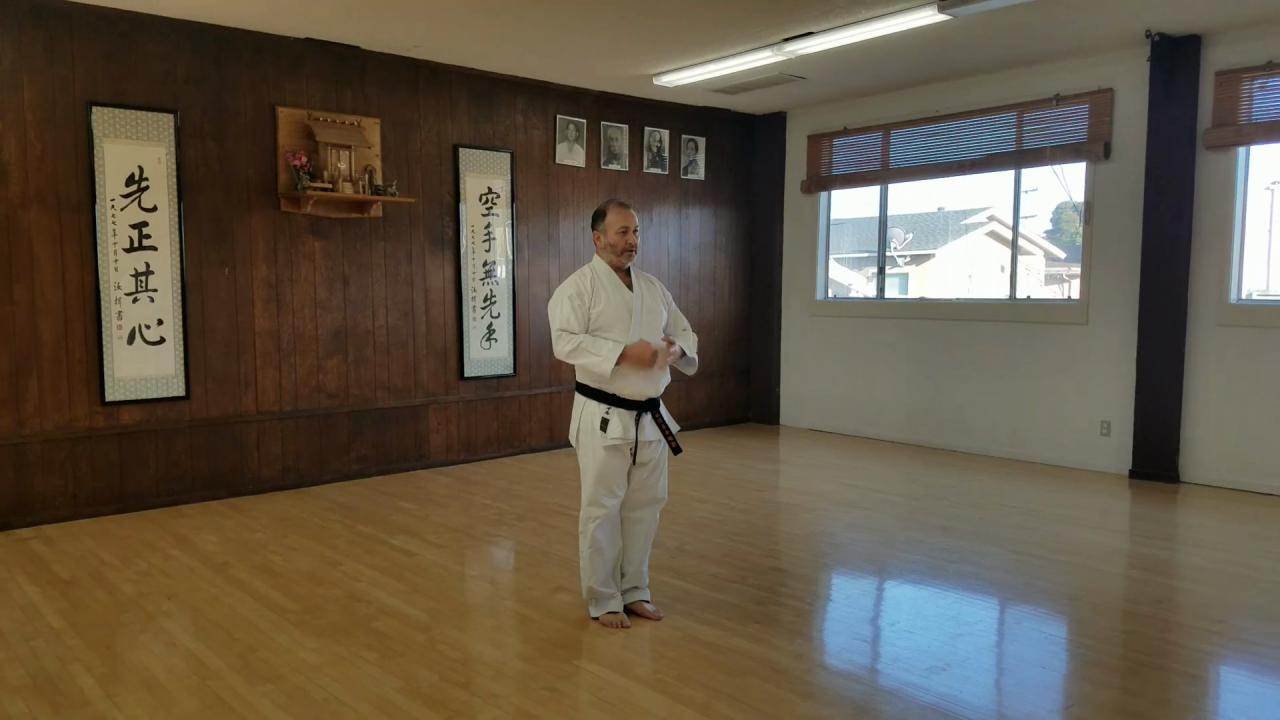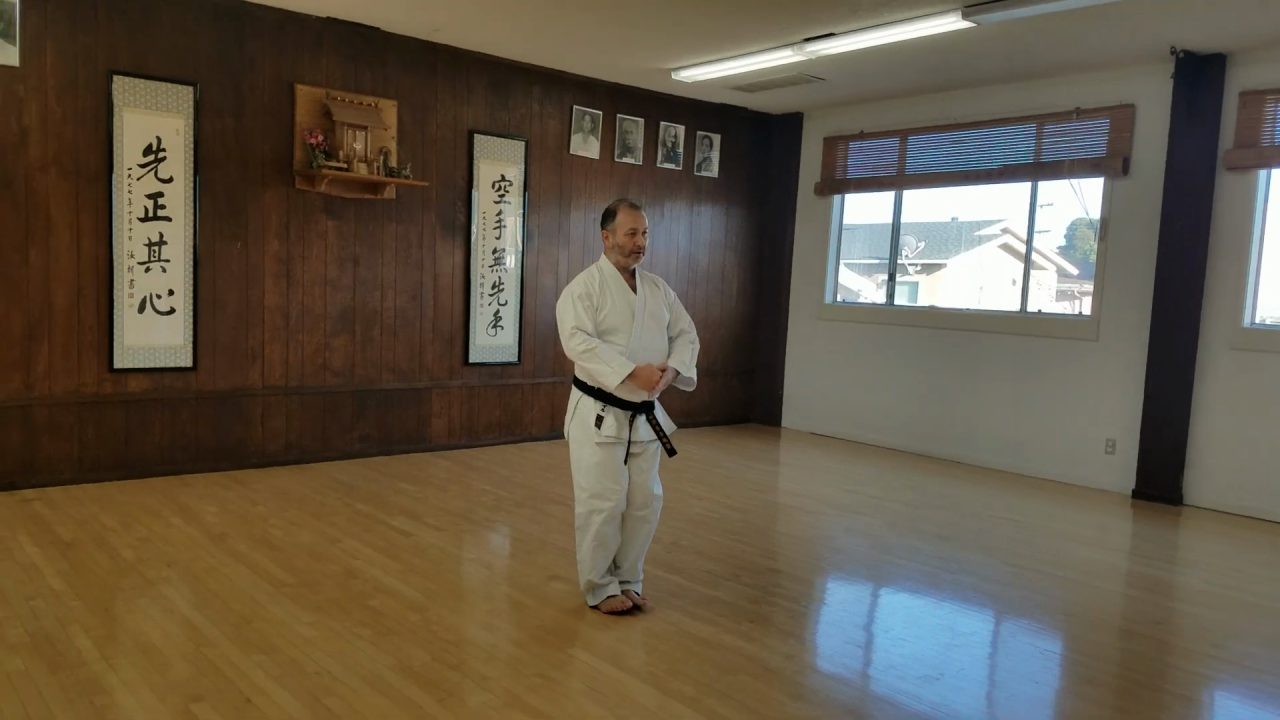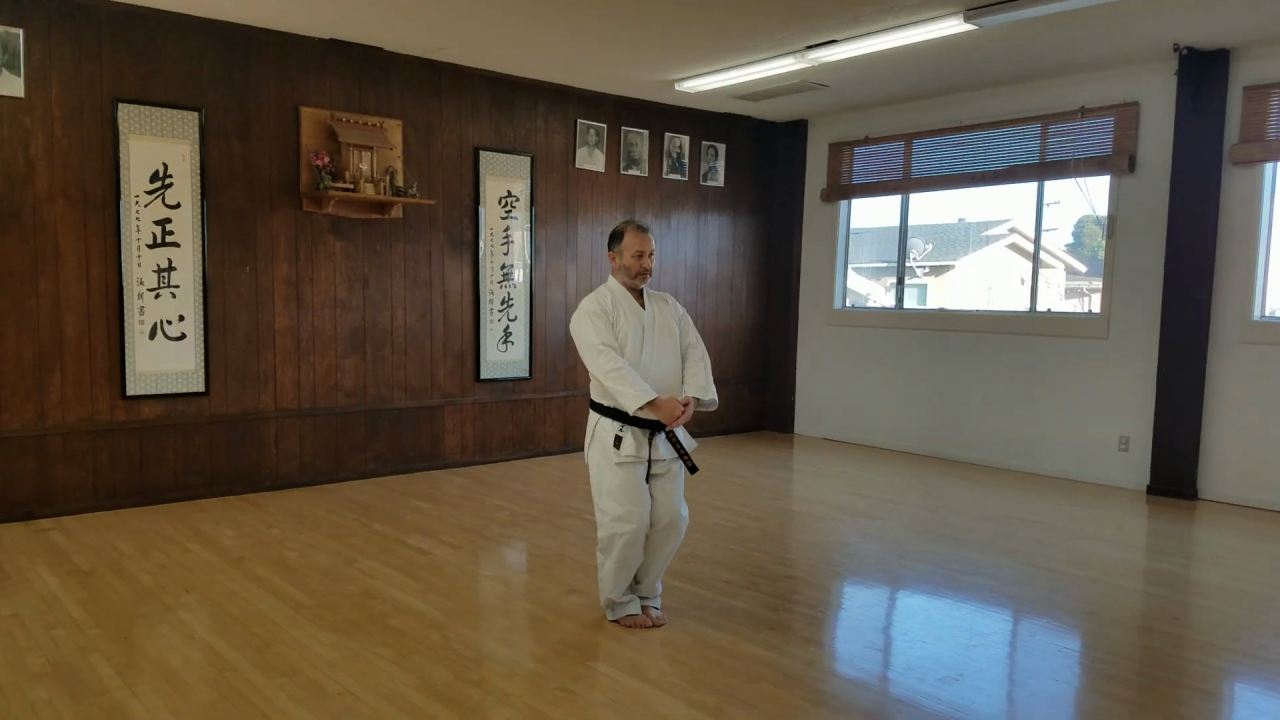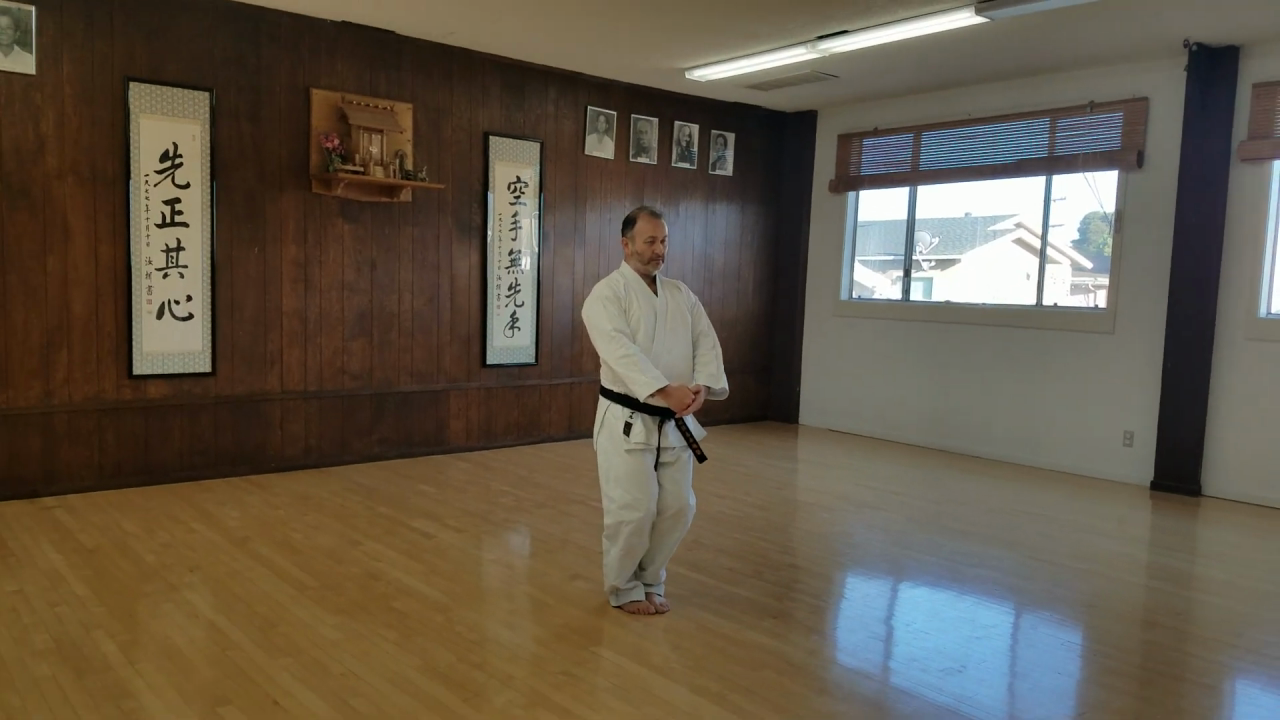
dt=0.5s
person 1, frame 1
left shoulder: (652, 286)
right shoulder: (579, 286)
left elbow: (683, 331)
right elbow: (565, 341)
left wrist: (677, 350)
right wrist: (623, 353)
left hip: (650, 416)
right hip: (604, 417)
left knee: (644, 506)
right knee: (602, 509)
left ankle: (633, 590)
right ankle: (603, 599)
person 1, frame 2
left shoulder: (658, 288)
right shoulder: (585, 286)
left elbow: (686, 334)
right elbow: (578, 343)
left wrist: (671, 369)
right wrist: (633, 371)
left hip: (644, 415)
right hip: (598, 414)
left knee: (645, 503)
right knee: (602, 503)
left ankle: (627, 580)
right ankle: (599, 587)
person 1, frame 3
left shoulder: (669, 307)
right shoulder: (594, 308)
left elbow: (695, 356)
right elbow: (608, 364)
left wrist: (691, 397)
right wrist: (655, 403)
left hip: (665, 435)
right hip: (618, 434)
left knee: (670, 520)
right knee: (626, 523)
left ankle: (646, 595)
right ankle: (620, 603)
person 1, frame 4
left shoulder: (681, 294)
right shoulder: (607, 294)
left elbow: (706, 344)
right elbow: (620, 350)
left wrist: (702, 386)
right wrist: (667, 390)
left hip: (674, 422)
right hip: (627, 421)
left knee: (676, 508)
right knee: (632, 511)
left ankle: (650, 581)
right ankle: (623, 588)
